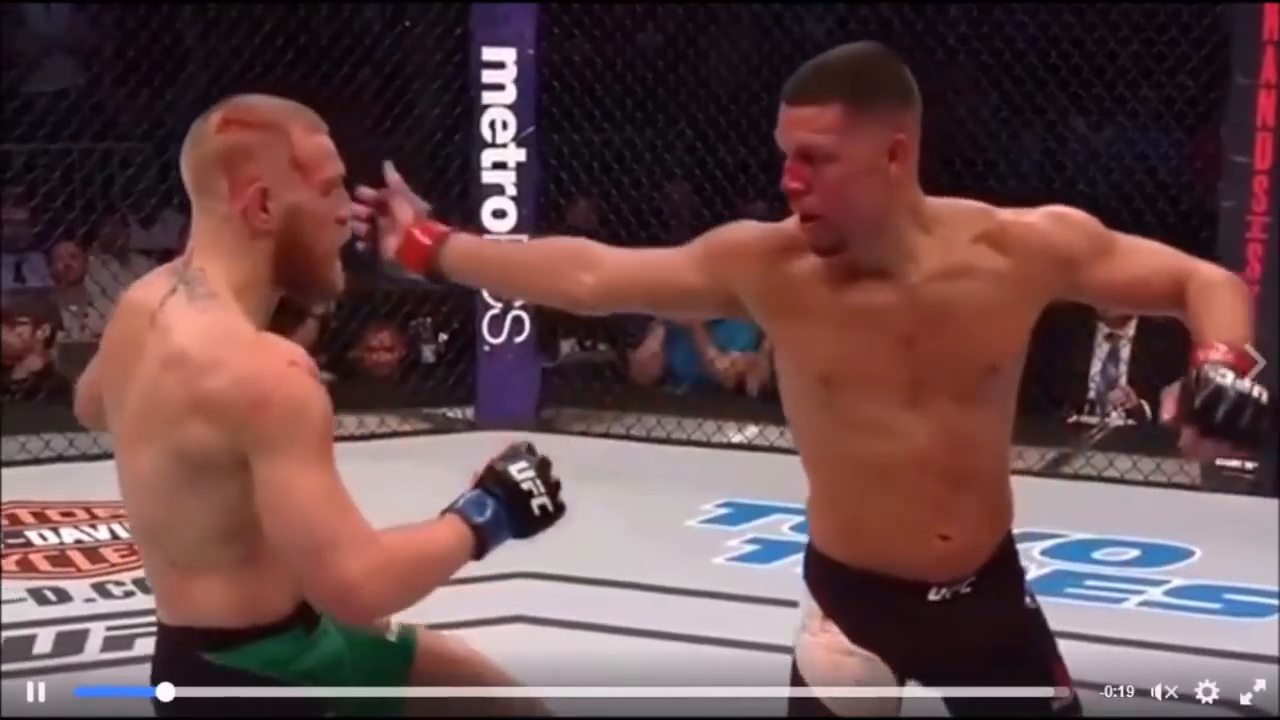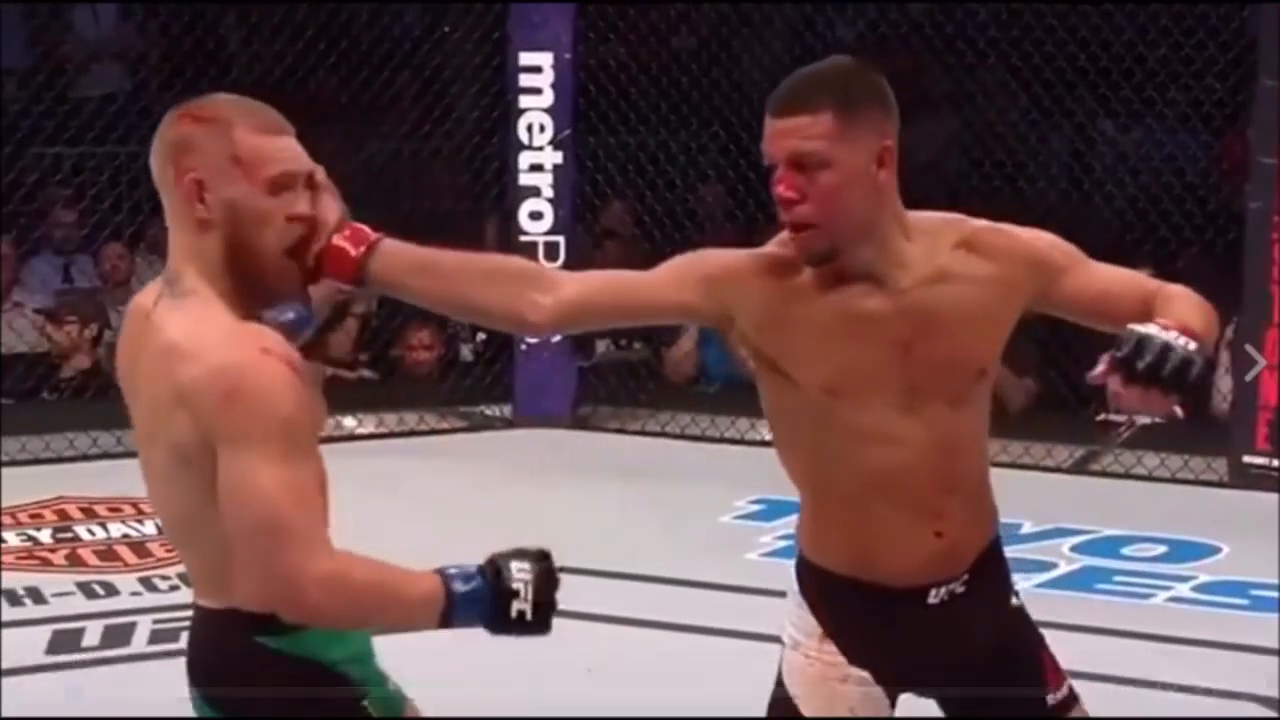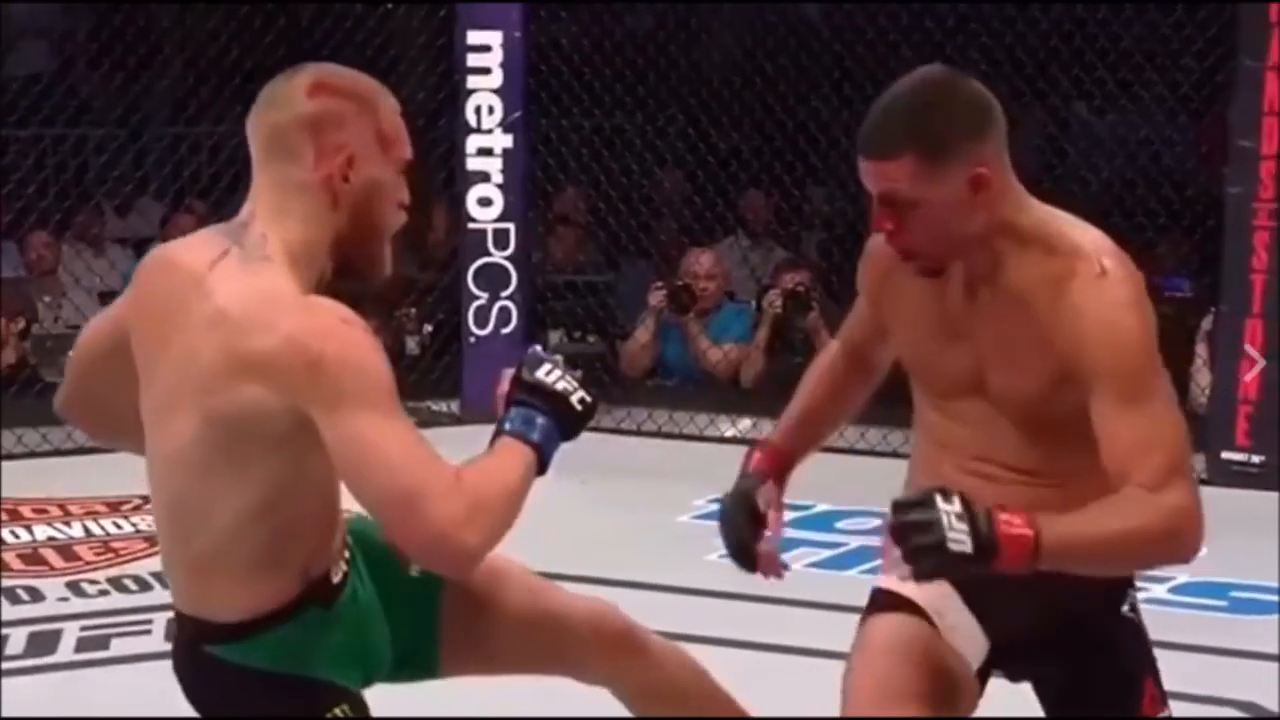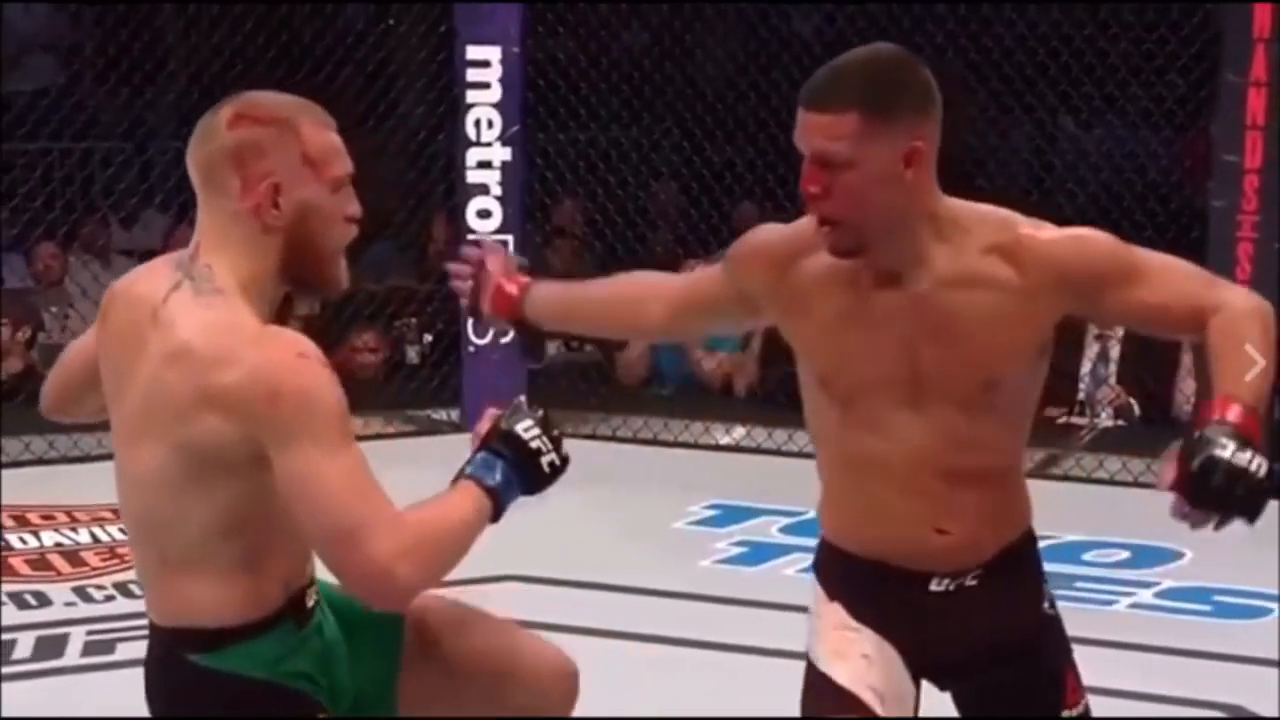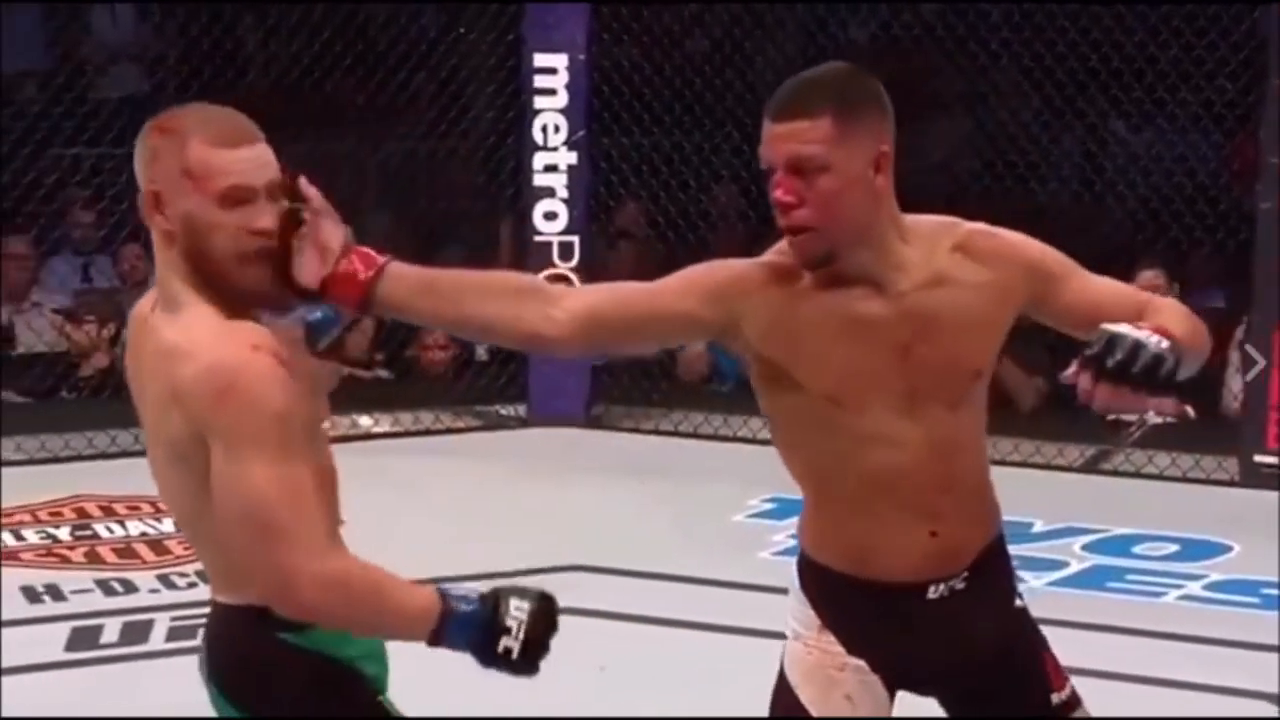
dt=1s
person 1, frame 1
left shoulder: (1021, 249)
right shoulder: (762, 265)
left elbow: (1204, 281)
right elbow: (592, 276)
right wrist: (429, 245)
left hip: (988, 595)
right hip: (851, 605)
person 1, frame 2
left shoulder: (996, 261)
right shoulder: (748, 286)
left elbow: (1176, 304)
right elbow: (545, 300)
left wrist: (1172, 343)
right wrist: (359, 252)
left hip: (976, 596)
right hip: (843, 614)
person 1, frame 3
left shoulder: (1092, 291)
right shoulder: (892, 260)
left elbow: (1172, 520)
left wrist: (1000, 537)
right wrist: (772, 461)
left hip: (1077, 573)
right hip: (937, 570)
person 1, frame 4
left shoulder: (1035, 262)
right shoulder: (780, 263)
right elbow: (667, 302)
right wrist: (520, 297)
left hip: (1002, 590)
right hip: (861, 596)
person 1, frame 5
left shoulder: (991, 264)
right shoulder: (749, 296)
left elbow: (1166, 317)
right elbow: (556, 317)
left wrist: (1156, 346)
right wrist: (360, 275)
left hip: (980, 595)
right hip: (847, 610)
person 2, frame 1
left shoulder: (148, 301)
right shoulder: (258, 371)
left elbow: (92, 407)
right elbow: (358, 586)
right wrist: (485, 511)
left hip: (292, 640)
person 2, frame 2
left shoulder: (153, 314)
right shoulder: (244, 363)
right elbow: (302, 584)
right wrist: (473, 594)
left hip: (237, 641)
right hip: (284, 665)
person 2, frame 3
left shoulder: (175, 266)
right shoulder: (309, 335)
left elbow: (82, 402)
right elbow: (451, 536)
right wrist: (531, 430)
right hip: (269, 659)
left knee: (602, 637)
person 2, frame 4
left shoulder: (142, 292)
right shoulder: (269, 365)
left elbow: (61, 399)
right elbow: (389, 571)
right wrist: (493, 474)
left hip: (300, 624)
person 2, frame 5
left shoulder: (162, 315)
right shoulder: (235, 362)
right elbow: (303, 582)
left wrist: (320, 318)
right wrist: (467, 618)
left hip: (271, 645)
right hip: (292, 663)
